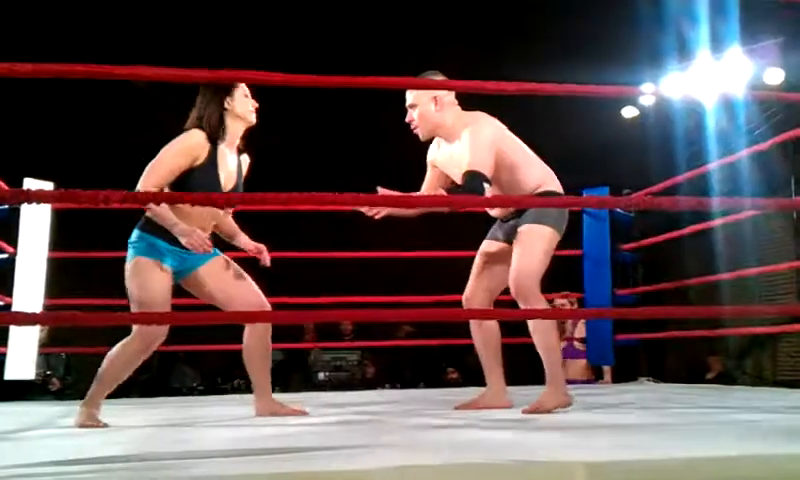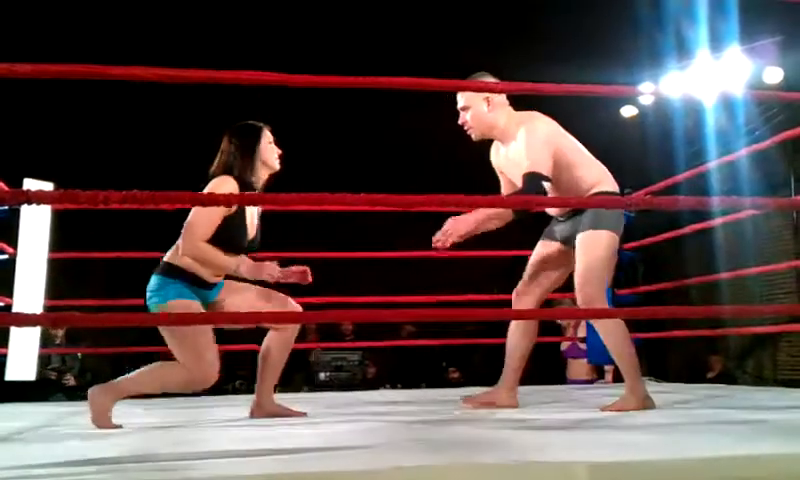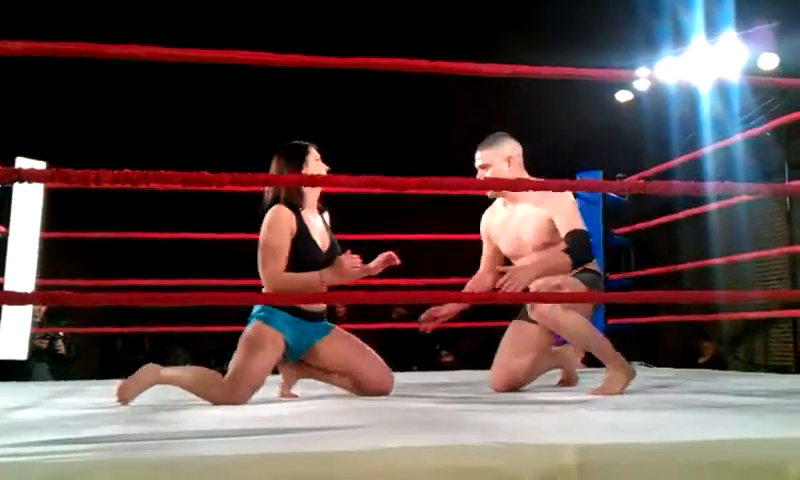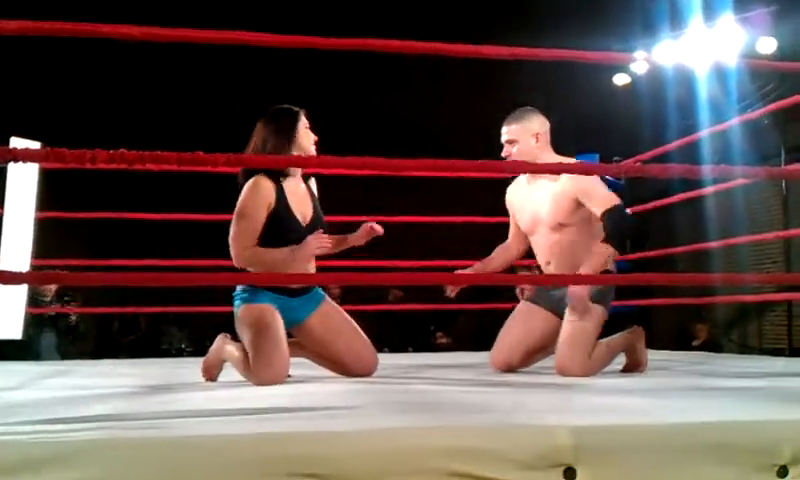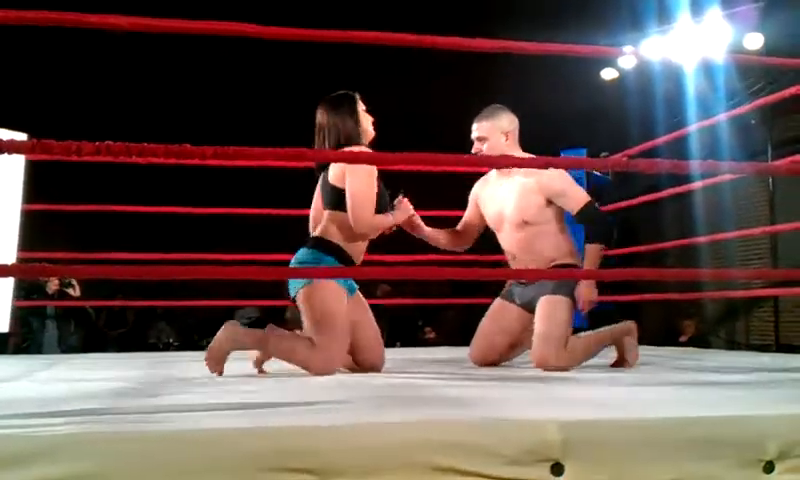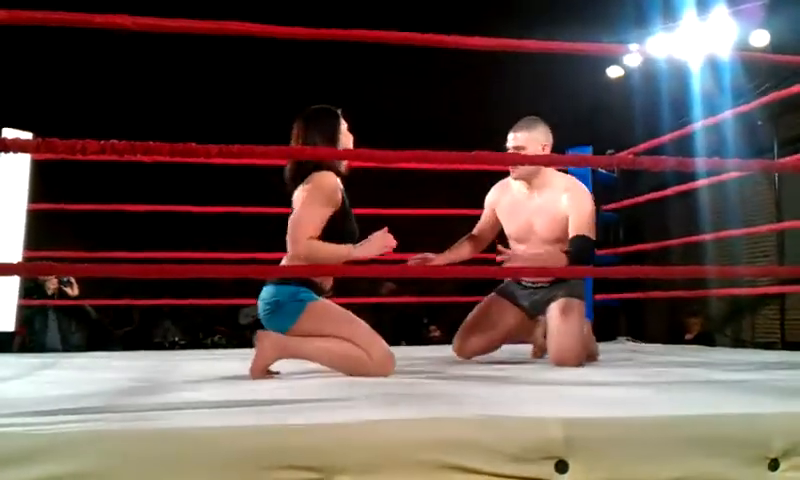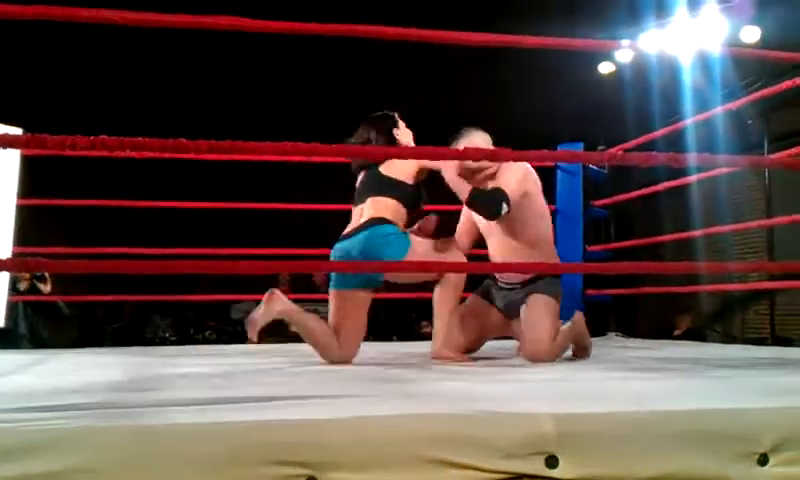
dt=0.7s
person 1, frame 1
left shoulder: (241, 159)
right shoulder: (196, 141)
right elbow: (146, 188)
left wrist: (243, 241)
right wrist: (178, 229)
left hip: (195, 251)
right hip: (154, 244)
left knee: (258, 309)
right knee: (151, 332)
left ankle: (264, 400)
right ankle: (88, 406)
person 1, frame 2
right shoulder: (226, 186)
right elbow: (188, 244)
left wrist: (279, 274)
right wrist: (244, 268)
left hip: (209, 290)
right hip: (174, 286)
left knee: (292, 313)
right knee: (204, 373)
left ankle: (263, 403)
right ankle: (109, 392)
person 1, frame 3
left shoulder: (321, 216)
right shoulder: (281, 215)
right elbow: (273, 281)
left wrist: (369, 269)
right wrist: (329, 274)
left hip: (315, 325)
right hip: (277, 317)
left knee: (381, 382)
right knee: (232, 393)
left ankle: (295, 368)
right ankle: (159, 373)
person 1, frame 4
left shoulder: (308, 183)
right shoulder: (262, 186)
right elbow: (240, 256)
left wrist: (353, 239)
right wrist: (296, 253)
left hip: (307, 295)
right hip: (261, 295)
left knee: (366, 364)
right knee: (270, 374)
left ankle: (288, 347)
right ankle: (226, 348)
person 1, frame 5
left shoulder: (334, 165)
right shoulder: (360, 155)
right elbow: (362, 224)
left wrist: (384, 223)
right wrist: (397, 215)
left hip: (336, 271)
right hip: (320, 265)
left knee: (372, 361)
right knee: (327, 361)
left ankle: (283, 339)
right ankle: (237, 335)
person 1, frame 6
left shoulder: (310, 181)
right shoulder: (325, 181)
right elbow: (300, 247)
left wrist: (361, 247)
right wrist: (362, 250)
left hip: (285, 297)
right hip: (291, 298)
left knee: (370, 352)
right knee: (381, 361)
left ankle: (280, 341)
right ankle: (280, 344)
person 1, frame 7
left shoulder: (366, 172)
right shoulder: (410, 158)
left wrist: (414, 232)
left hip: (345, 251)
right hip: (380, 241)
left knee: (339, 351)
right knee: (456, 261)
left ankle: (284, 306)
right ankle: (443, 345)
person 2, frame 1
left shoulder: (479, 128)
right shoulder: (439, 152)
left elbow: (474, 191)
left wrist: (401, 200)
right wrist: (382, 204)
left hip: (541, 204)
right hip: (507, 219)
left knee: (522, 285)
right knee: (475, 299)
left ankle: (556, 387)
right ankle: (496, 391)
person 2, frame 2
left shoulder: (533, 129)
right shoulder: (497, 152)
left elbow: (535, 193)
right elbow: (512, 204)
left wrist: (471, 220)
right wrist: (467, 226)
left hip: (599, 206)
right hip: (561, 218)
left knee: (587, 296)
right knee: (524, 298)
left ankle: (637, 392)
right ankle: (507, 390)
person 2, frame 3
left shoulder: (554, 197)
right shoulder: (491, 218)
left elbow: (582, 251)
right elbow: (487, 275)
left wrist: (532, 270)
right wrist: (452, 307)
right hip: (538, 295)
left knee: (543, 306)
right knee: (501, 382)
left ankle: (617, 366)
right ankle: (561, 356)
person 2, frame 4
left shoulder: (574, 178)
right shoulder: (515, 192)
left elbow: (620, 225)
right elbow: (515, 245)
left wrist: (586, 276)
right wrist: (474, 271)
left hip: (588, 286)
right hip: (549, 287)
left knee: (569, 367)
right knee: (501, 361)
left ankle: (629, 339)
right ankle: (564, 340)
person 2, frame 5
left shoulder: (544, 175)
right shoulder: (483, 188)
left elbow: (596, 221)
right elbow: (461, 239)
left wrist: (587, 279)
right wrist: (422, 230)
left hip: (557, 277)
right hip: (519, 285)
left knee: (547, 359)
right knee: (480, 356)
left ankle: (619, 331)
right ankle: (547, 333)
person 2, frame 6
left shoulder: (574, 194)
right shoulder: (500, 193)
left elbow: (582, 255)
right elbow: (478, 239)
left wrist: (530, 259)
right wrist: (438, 259)
left hip: (562, 285)
right hip: (518, 287)
left knee: (566, 357)
right knee: (464, 347)
left ankle: (584, 334)
right ankle: (531, 331)
person 2, frame 7
left shoulder: (518, 172)
right shoulder: (476, 191)
left elbow: (492, 209)
right elbow: (458, 246)
left wrist: (450, 176)
left hip: (540, 282)
right hip: (498, 286)
left knee: (537, 352)
right knee: (449, 347)
left ankle: (573, 327)
right ankle: (513, 326)
